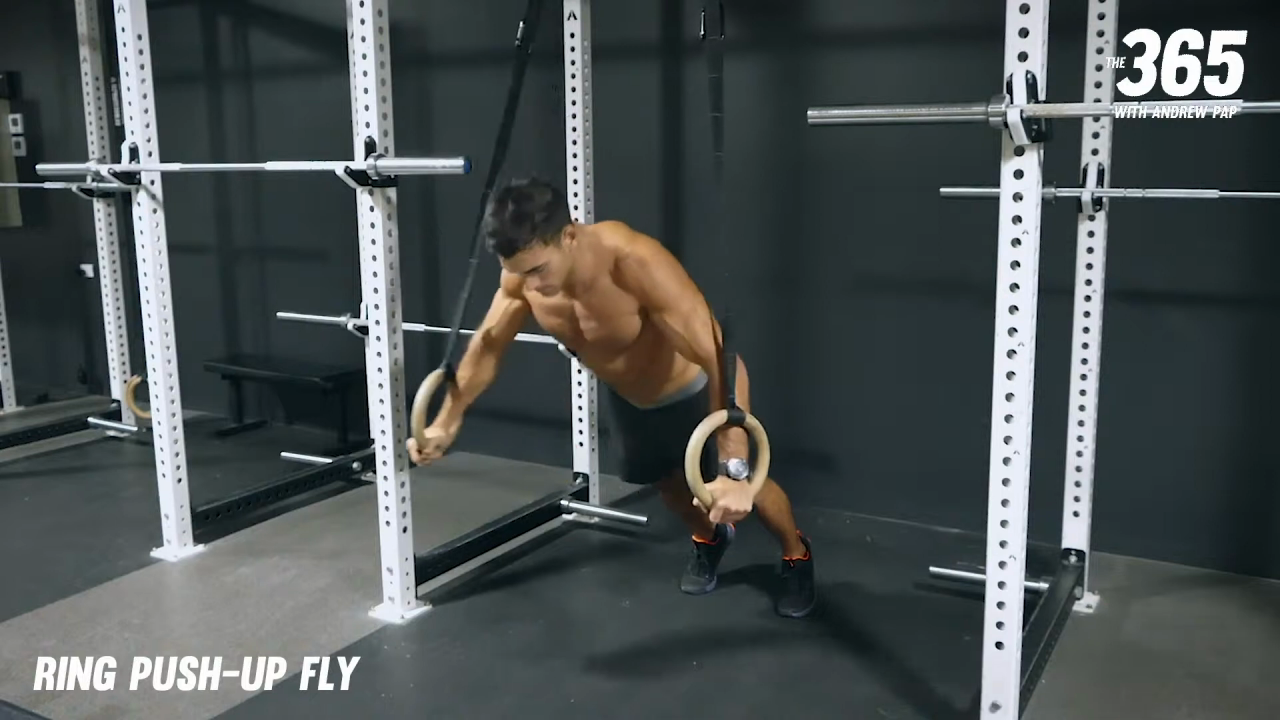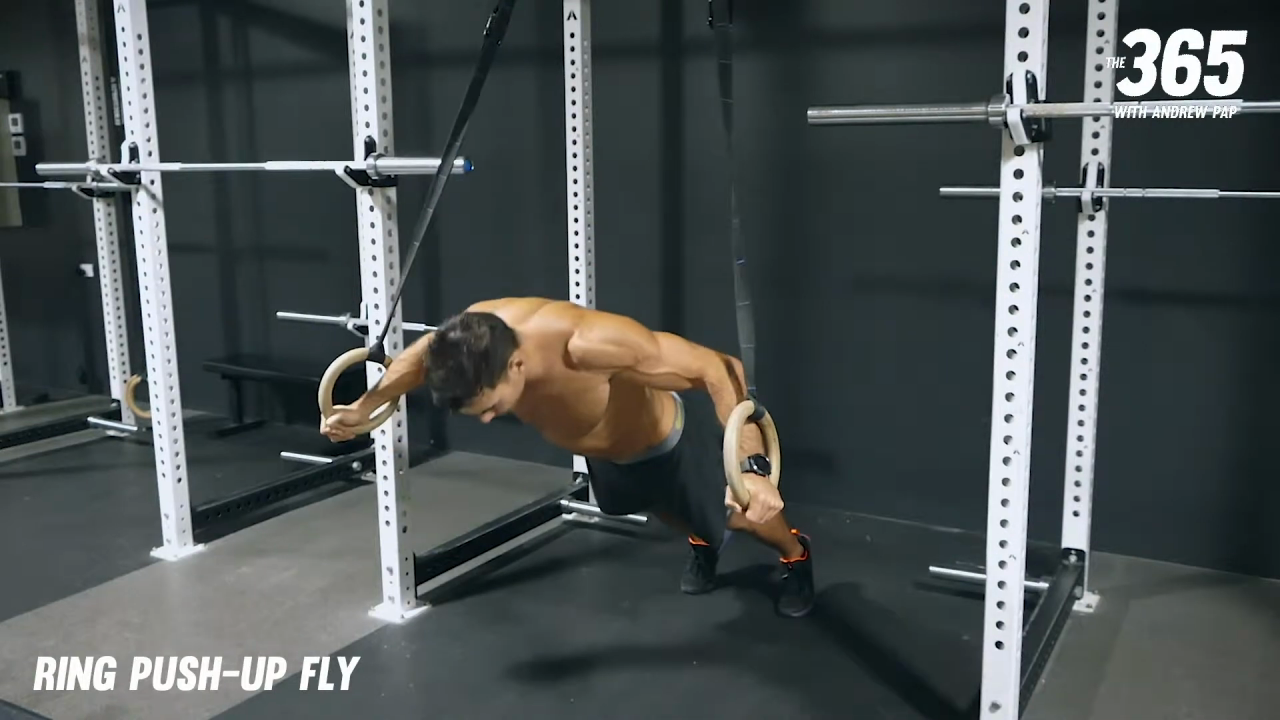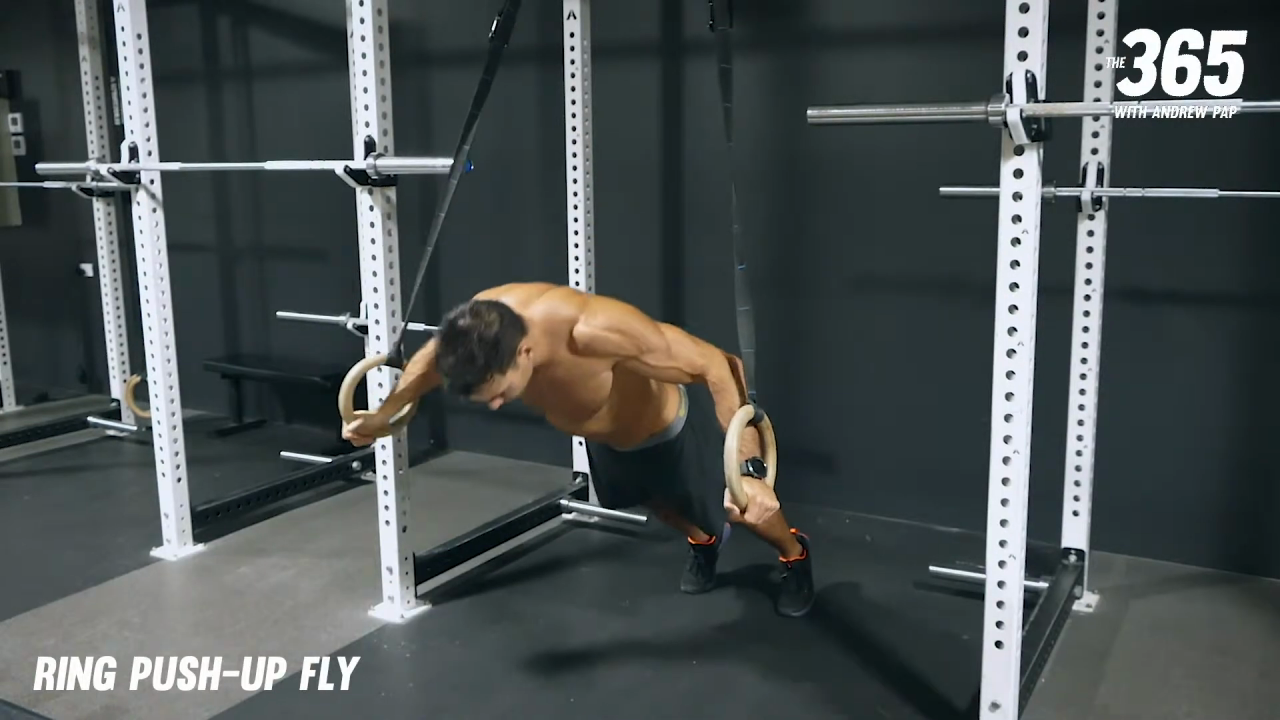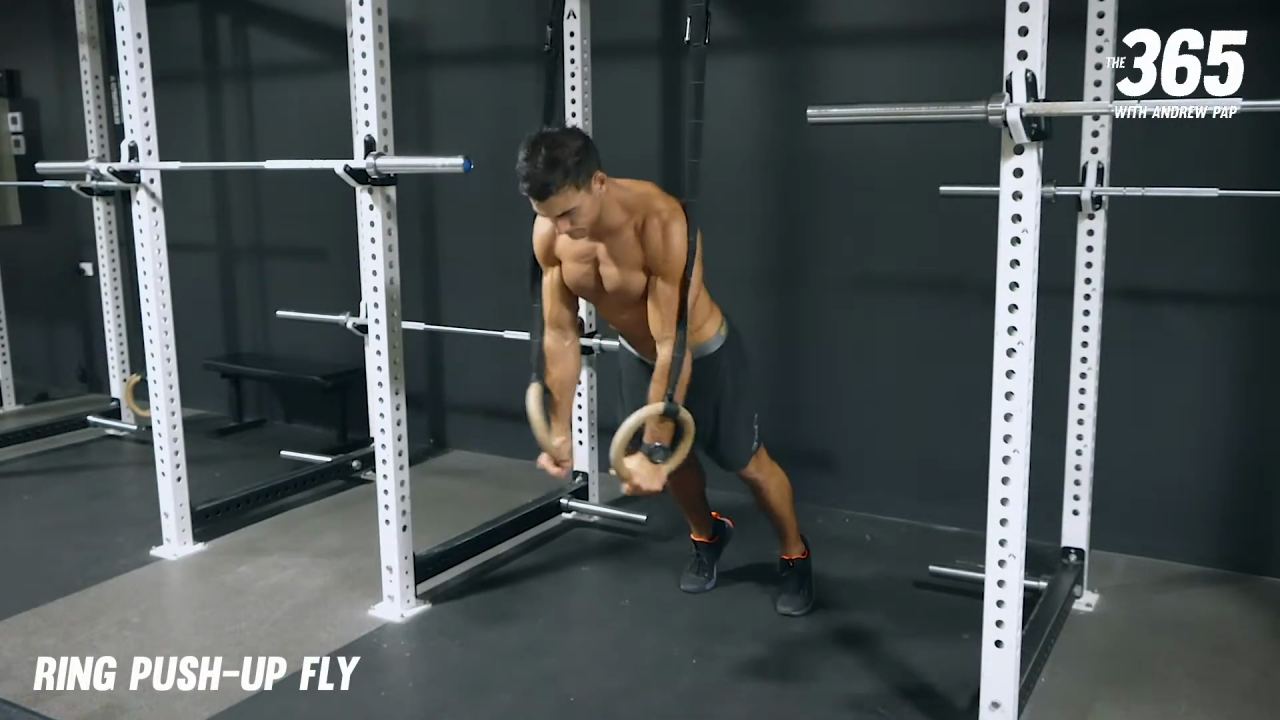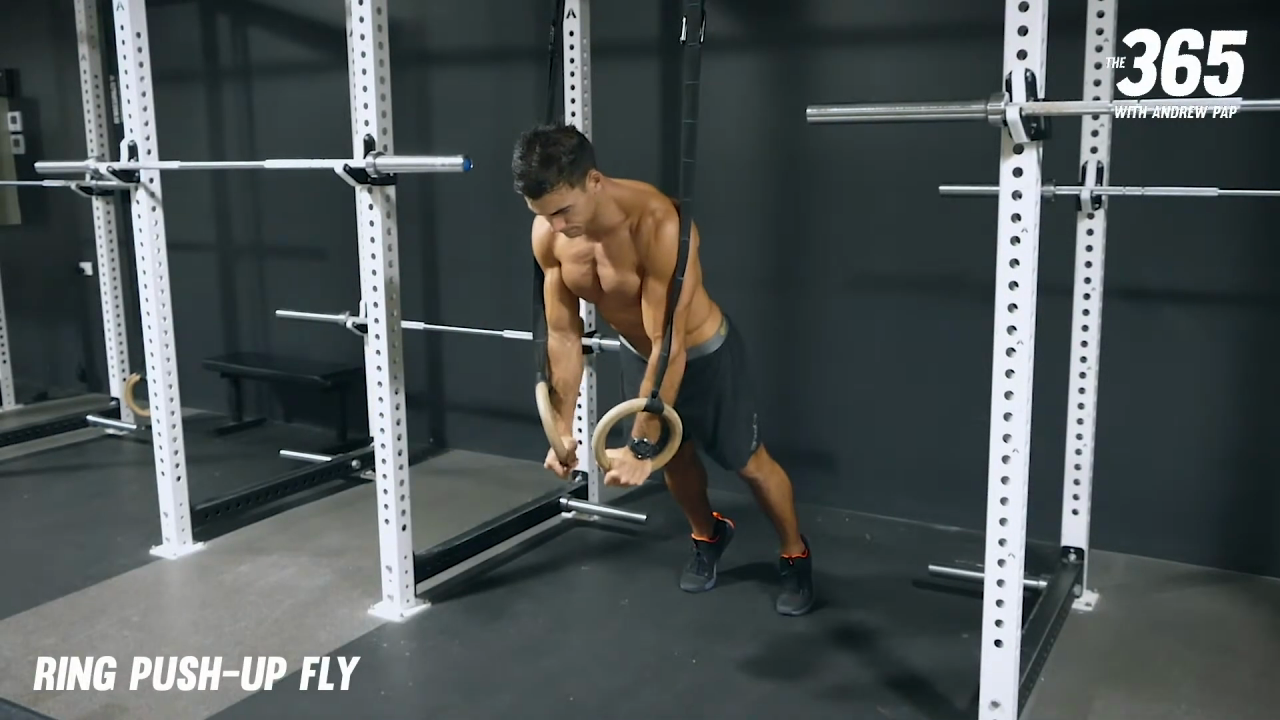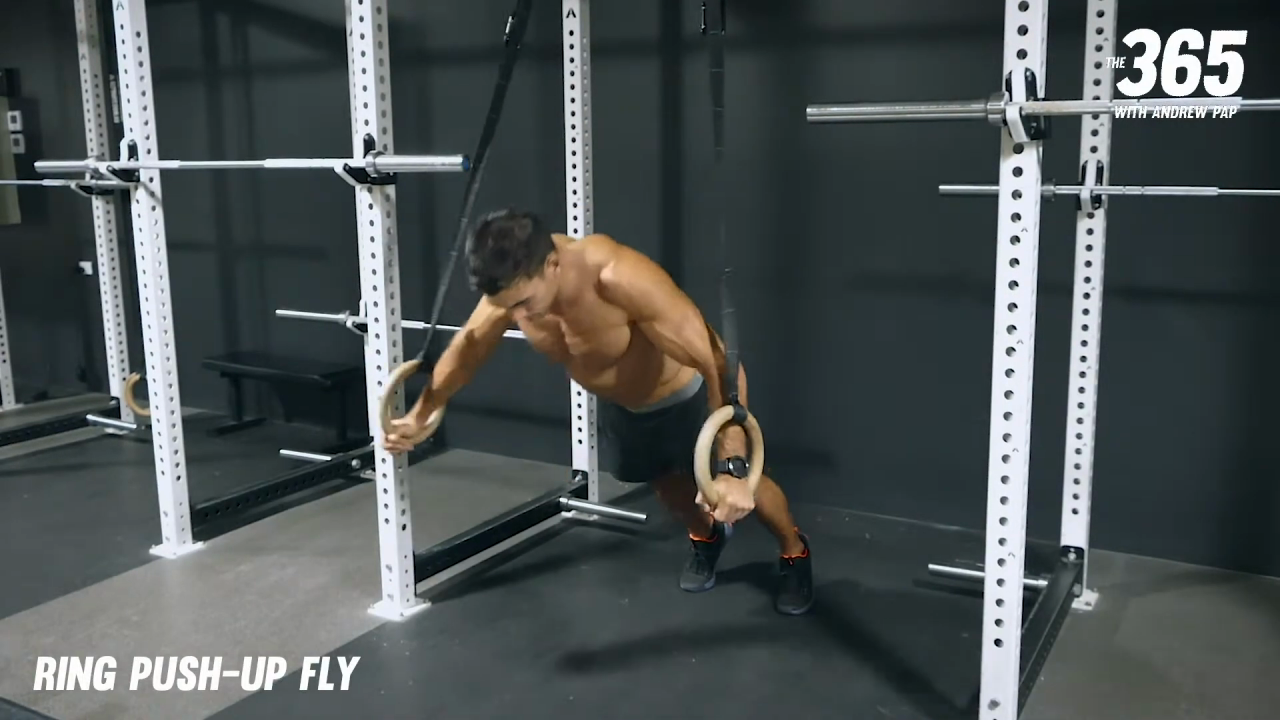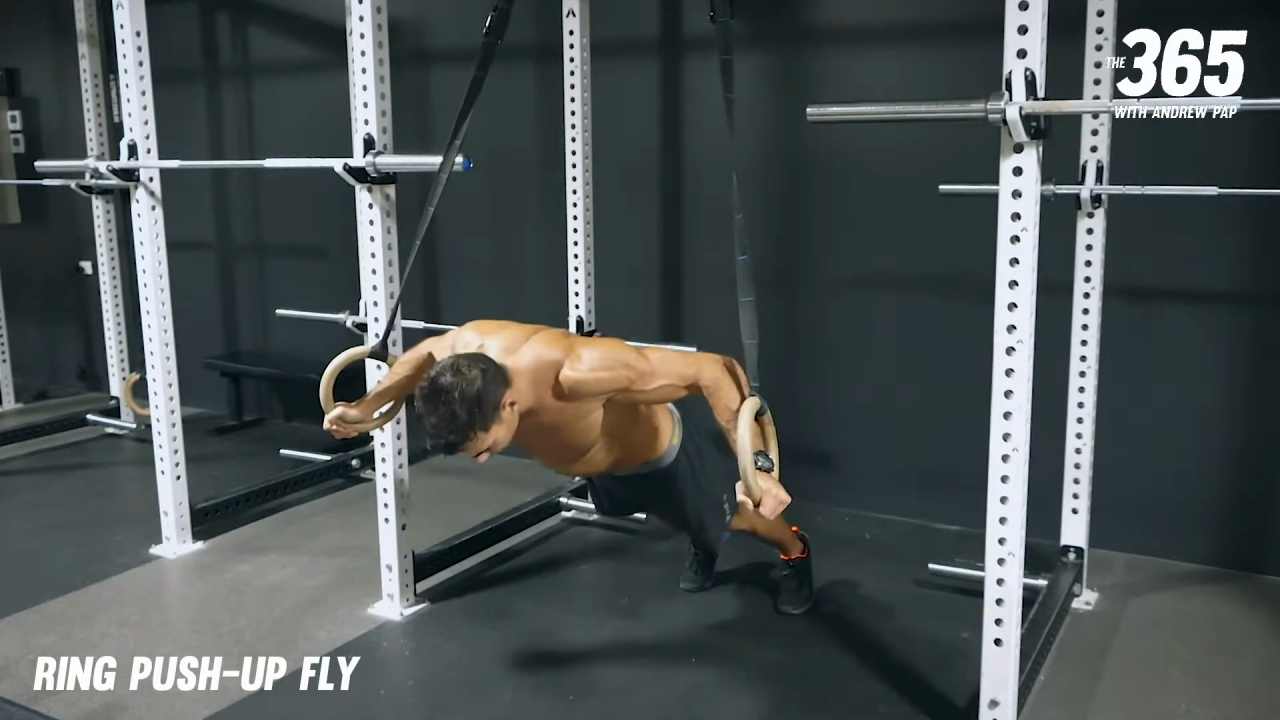
dt=0.7s
person 1, frame 1
left shoulder: (635, 264)
right shoulder: (526, 267)
left elbow: (722, 361)
right elbow: (489, 341)
left wrist: (735, 469)
right wrist: (448, 418)
left hip: (688, 394)
right hip: (624, 397)
left knee: (743, 486)
right knee: (667, 482)
left ankle: (797, 556)
right ankle: (709, 537)
person 1, frame 2
left shoulder: (585, 343)
right shoulder: (478, 333)
left elbow: (722, 370)
right elbow: (422, 355)
left wrist: (753, 468)
right wrist: (363, 408)
left hip: (666, 442)
right hip: (604, 452)
left knee: (737, 512)
right knee: (658, 509)
left ankle: (796, 554)
right ankle: (702, 542)
person 1, frame 3
left shoulder: (593, 329)
right shoulder: (485, 320)
left elbow: (720, 367)
right elbow: (435, 356)
left wrist: (751, 469)
right wrist: (383, 414)
left hip: (668, 431)
right hip: (605, 438)
left knee: (736, 508)
right knee: (655, 502)
left ankle: (794, 553)
right ankle: (704, 541)
person 1, frame 4
left shoulder: (661, 225)
right shoulder: (549, 232)
left elbow: (673, 348)
right elbow: (559, 333)
left wrist: (653, 452)
right wrist: (559, 429)
left hip: (704, 356)
right hip: (637, 357)
left knee: (748, 464)
right knee: (668, 459)
left ankle: (796, 556)
right ankle: (708, 537)
person 1, frame 5
left shoulder: (657, 225)
right shoulder: (547, 234)
left elbow: (670, 347)
right elbow: (563, 335)
left wrist: (639, 447)
right wrist: (563, 429)
left hip: (703, 354)
right hip: (637, 355)
left knee: (748, 462)
right knee: (673, 455)
left ankle: (795, 555)
right ankle: (709, 535)
person 1, frame 6
left shoulder: (621, 278)
right shoulder: (514, 282)
left elbow: (718, 365)
right elbow: (468, 345)
left wrist: (733, 470)
right wrist: (421, 416)
left hip: (680, 398)
right hip: (618, 404)
left knee: (736, 489)
right knee: (664, 480)
left ankle: (795, 554)
right ankle: (706, 537)
person 1, frame 7
left shoulder: (575, 374)
right shoulder: (466, 349)
left elbow: (716, 370)
right elbow: (427, 354)
left wrist: (757, 468)
right wrist: (366, 406)
left hip: (660, 451)
right hip: (606, 461)
left knee: (734, 516)
left ankle: (795, 550)
right ankle: (702, 542)
